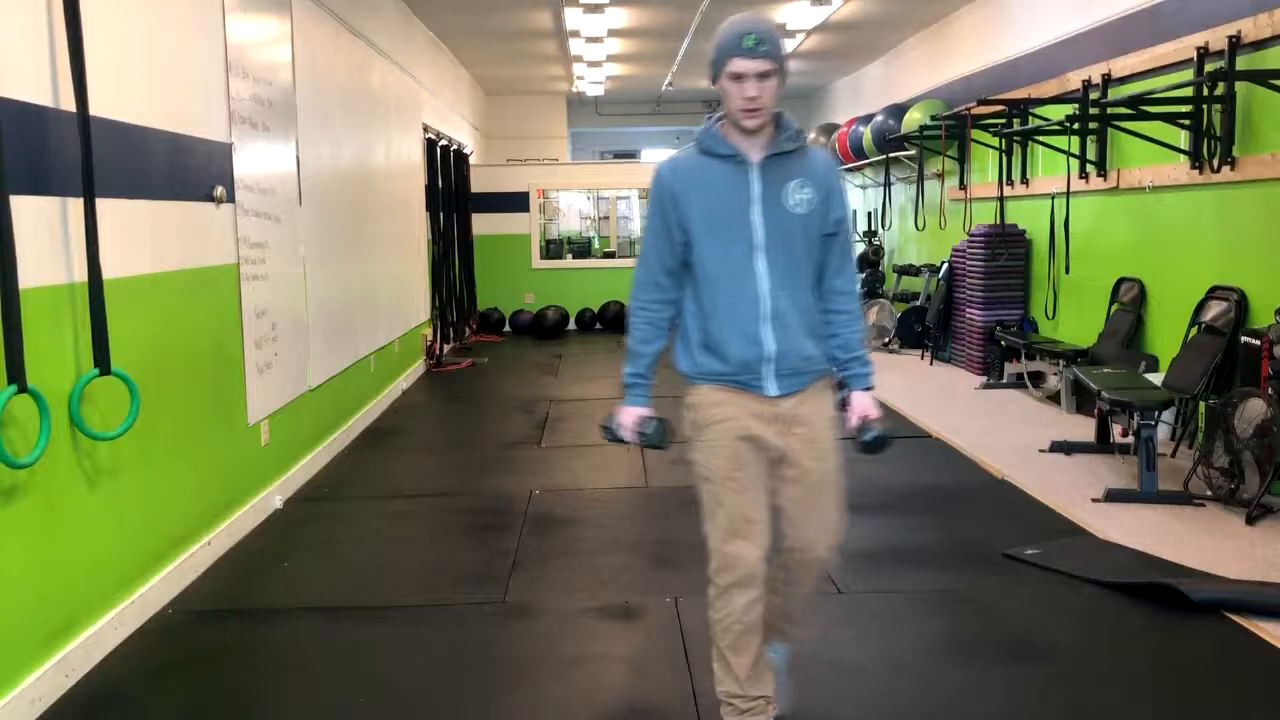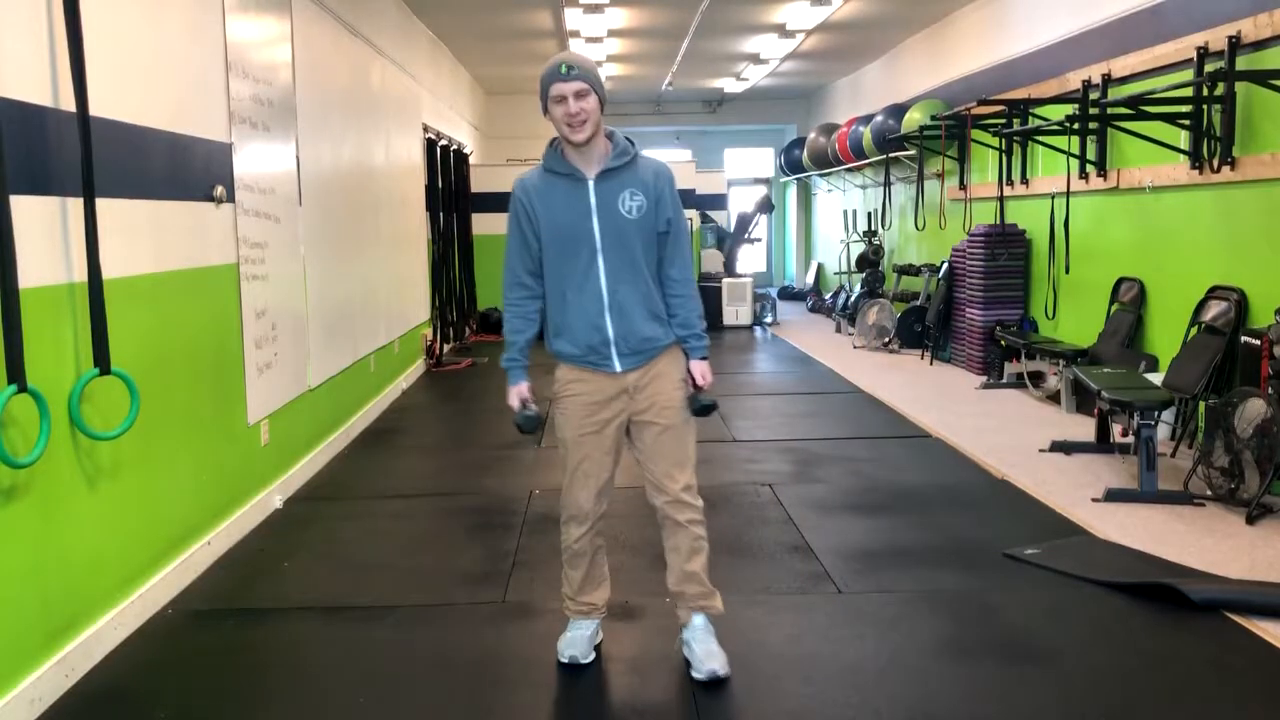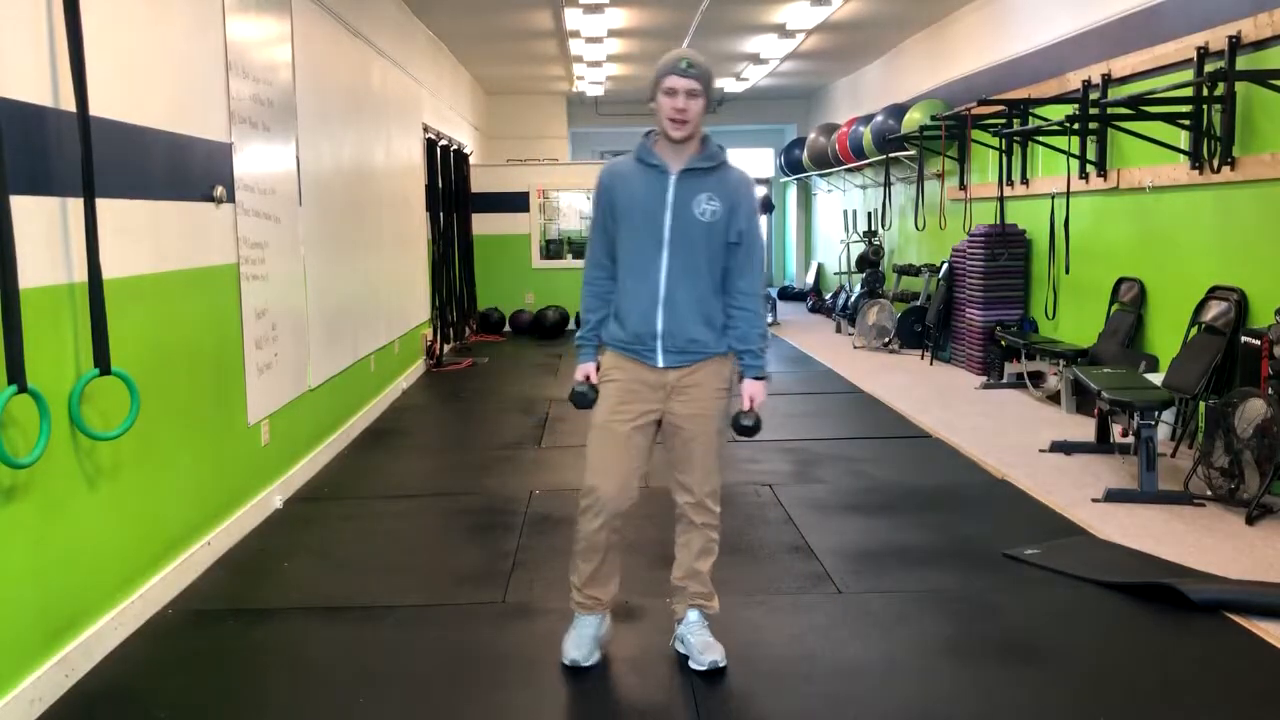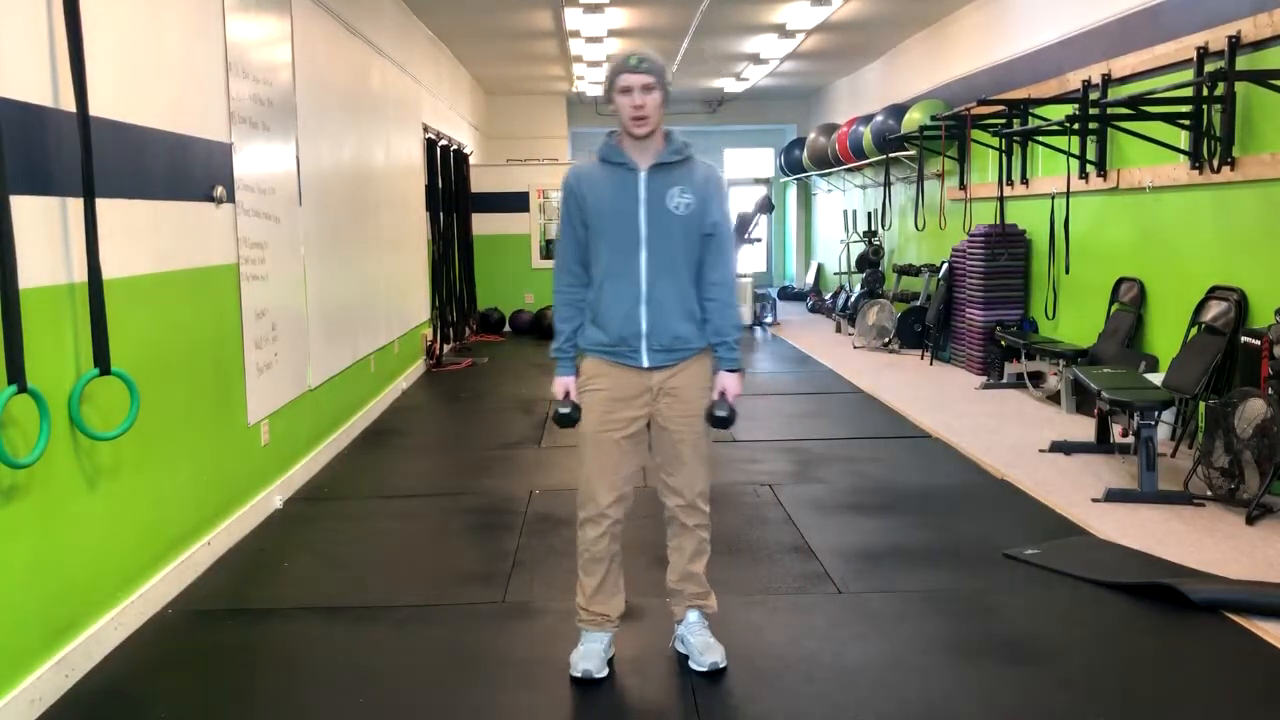
dt=1s
person 1, frame 1
left shoulder: (817, 171)
right shoulder: (678, 178)
left elbow: (839, 284)
right elbow: (655, 291)
left wrist: (859, 378)
right wrist: (635, 391)
left hip: (807, 395)
right hip: (721, 398)
left knee: (814, 542)
right knee: (739, 560)
left ankle: (773, 636)
person 1, frame 2
left shoulder: (653, 178)
right shoulder: (532, 192)
left elbow: (678, 273)
right elbow: (522, 288)
left wrist: (697, 349)
right wrist: (516, 371)
left hip: (658, 365)
right hip: (580, 375)
left knee: (678, 498)
right knee: (582, 506)
left ankle: (697, 621)
right ankle: (584, 616)
person 1, frame 3
left shoulder: (733, 187)
right shoulder: (616, 179)
left elbow: (746, 286)
right elbow: (599, 273)
left wrist: (754, 368)
right wrist: (587, 350)
left hip: (703, 368)
right hip: (625, 364)
left knee: (699, 502)
right knee: (603, 497)
left ankle: (693, 617)
right ankle: (589, 612)
person 1, frame 4
left shoulder: (702, 180)
right shoulder: (583, 182)
left elbow: (719, 278)
right elbow: (571, 279)
left wrist: (728, 360)
right wrist: (564, 362)
left hip: (686, 367)
right hip: (607, 368)
left knee: (688, 502)
right knee: (601, 507)
left ankle: (691, 618)
right ankle: (596, 626)
